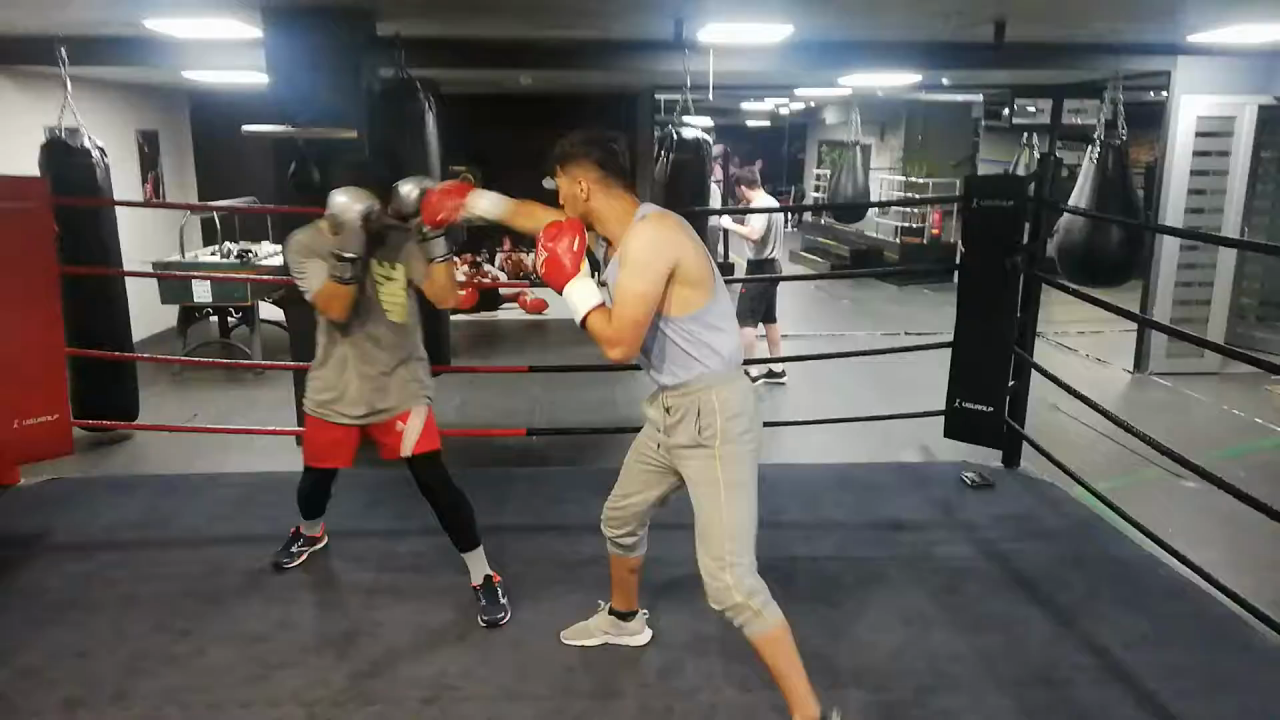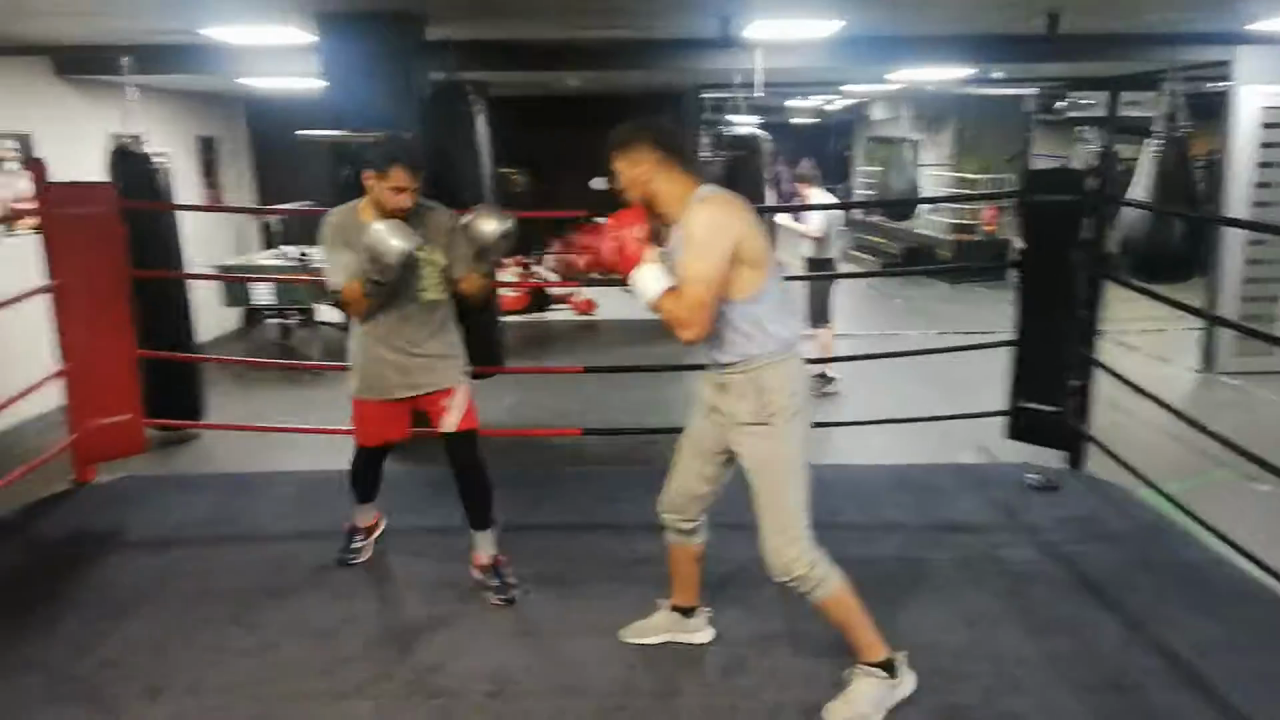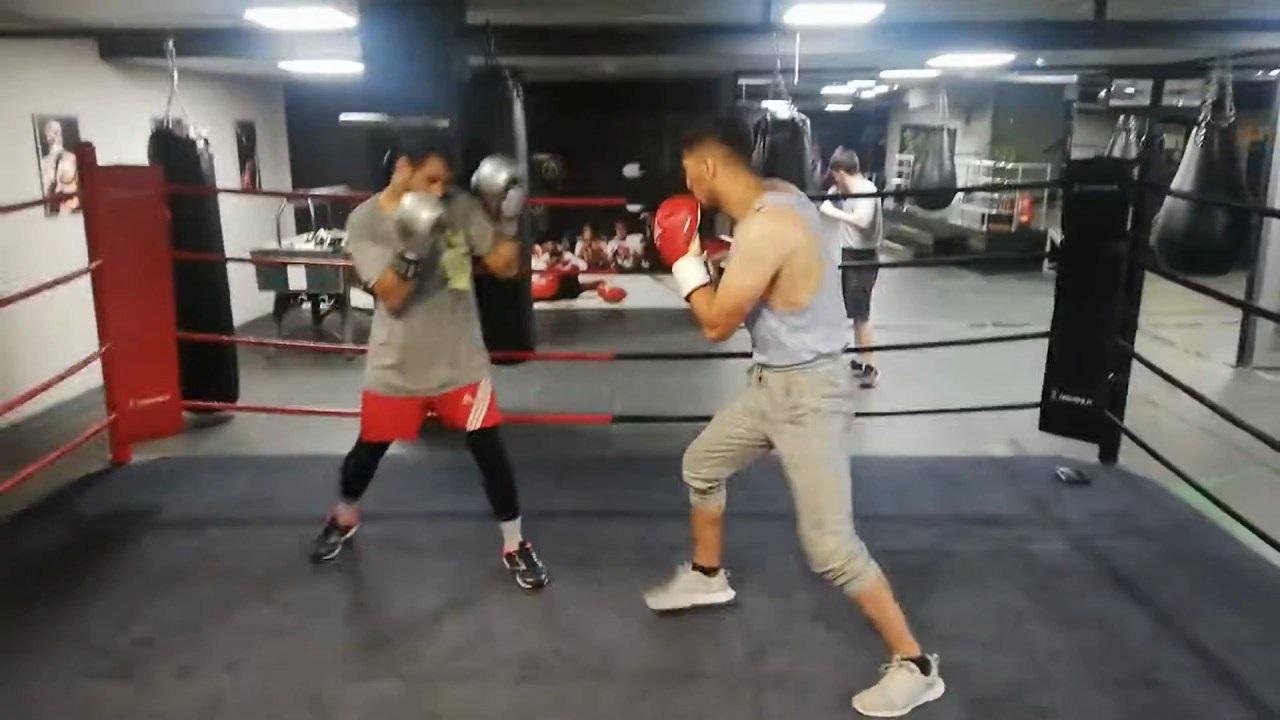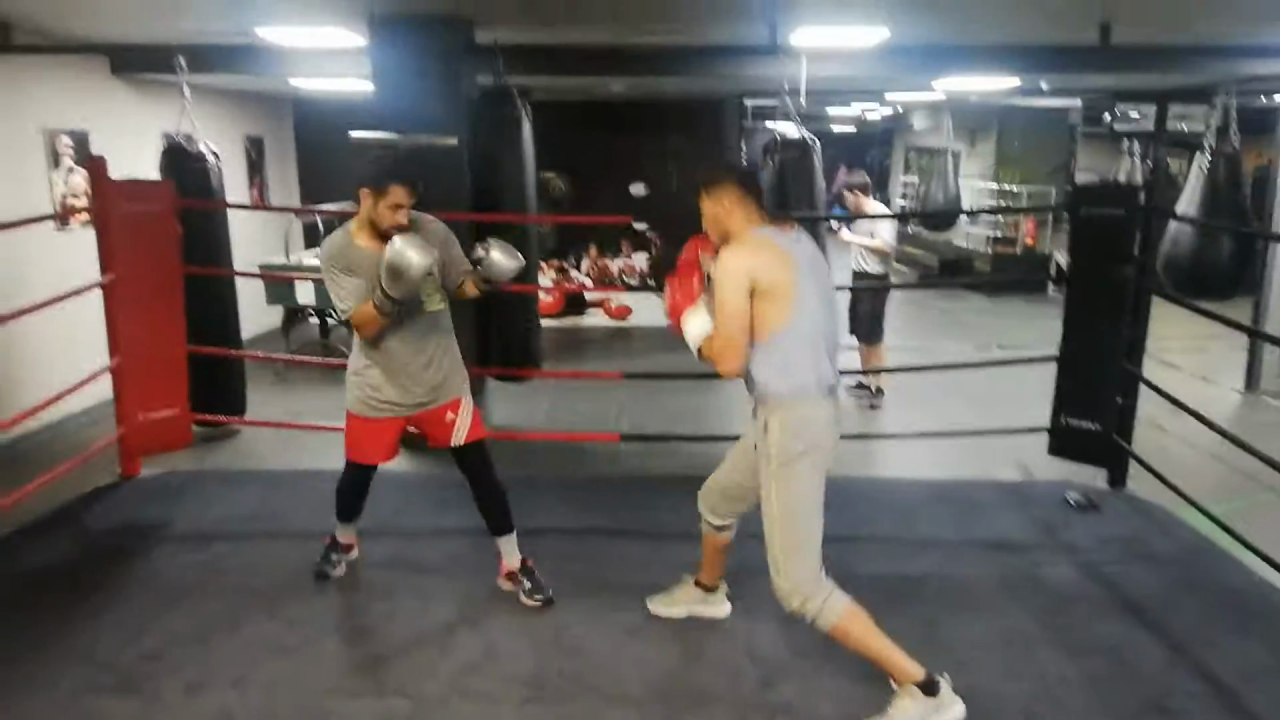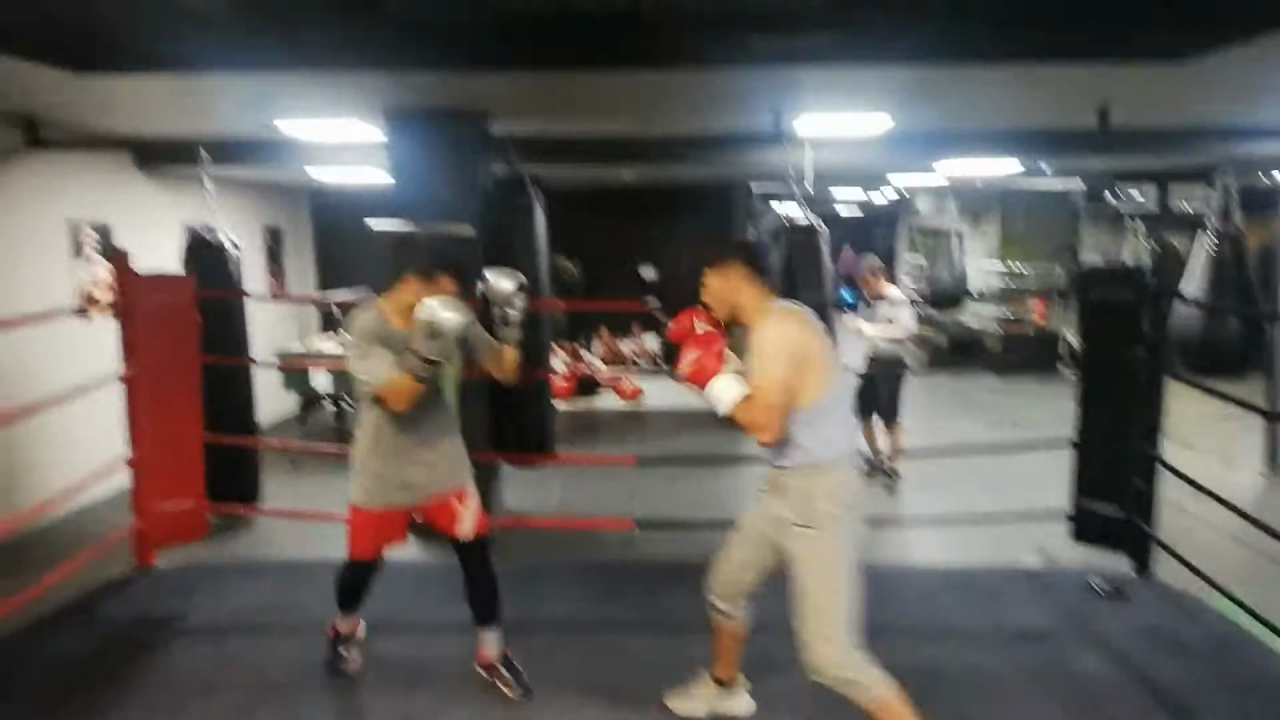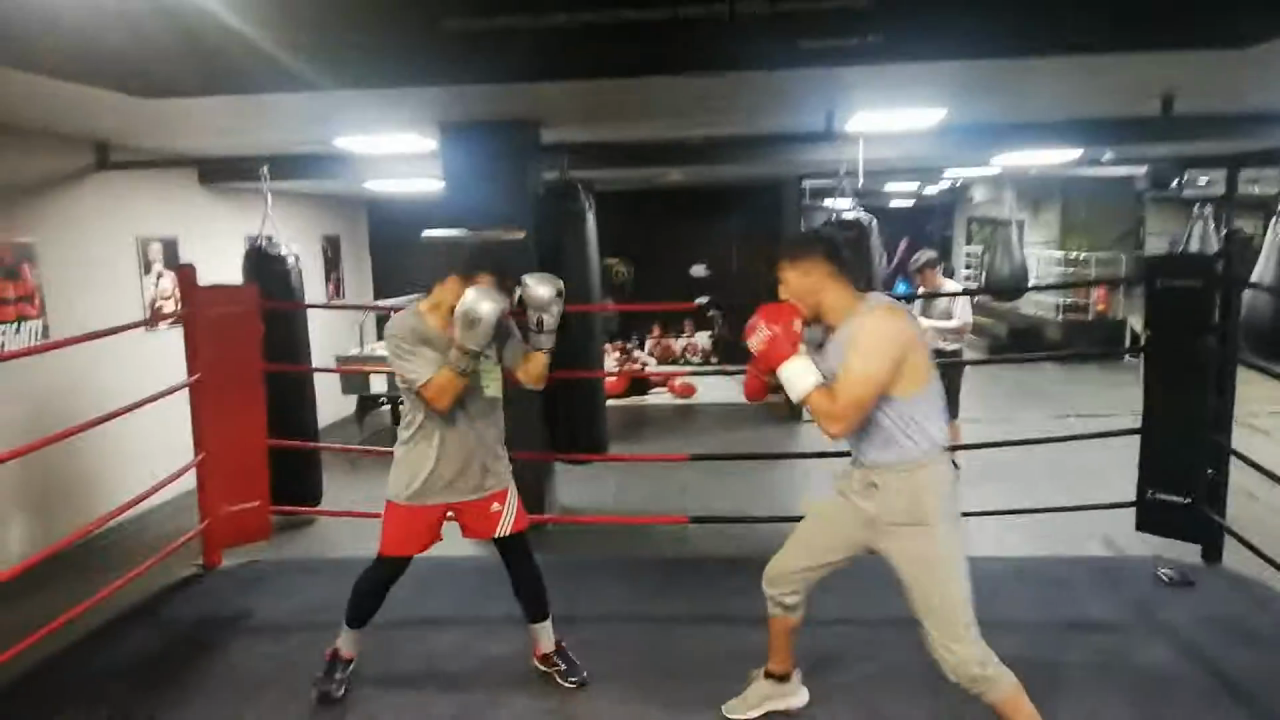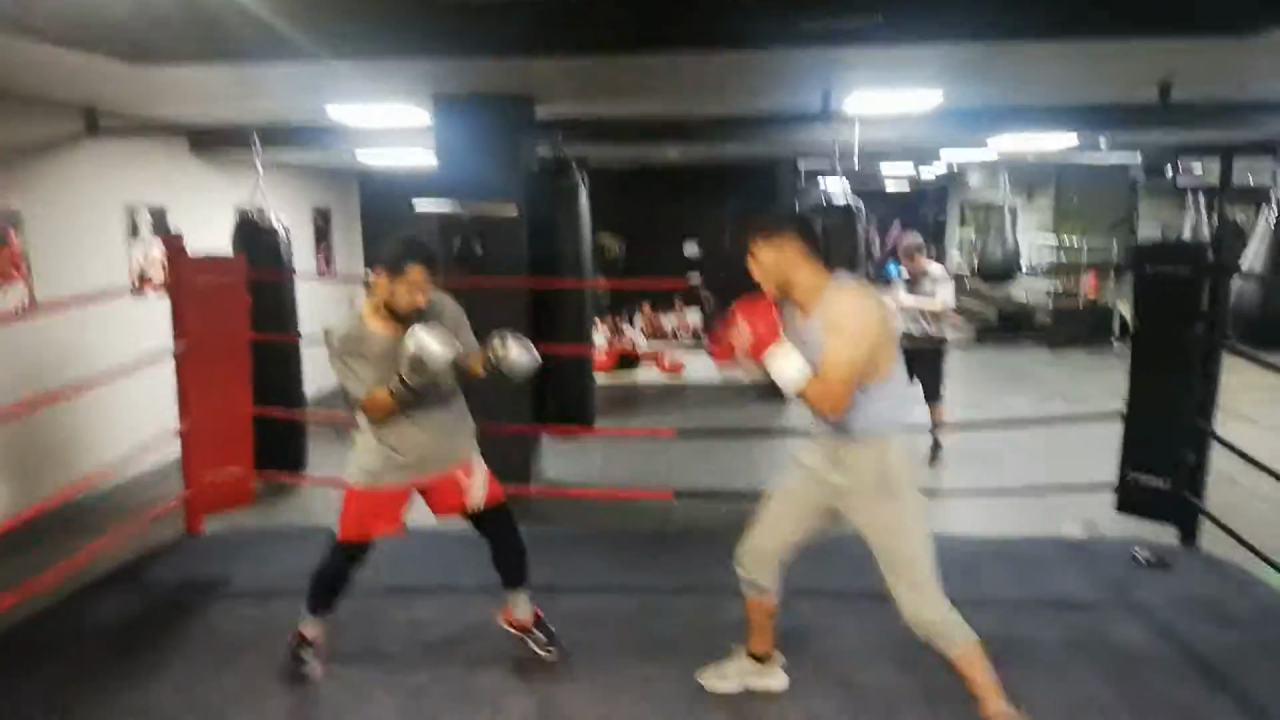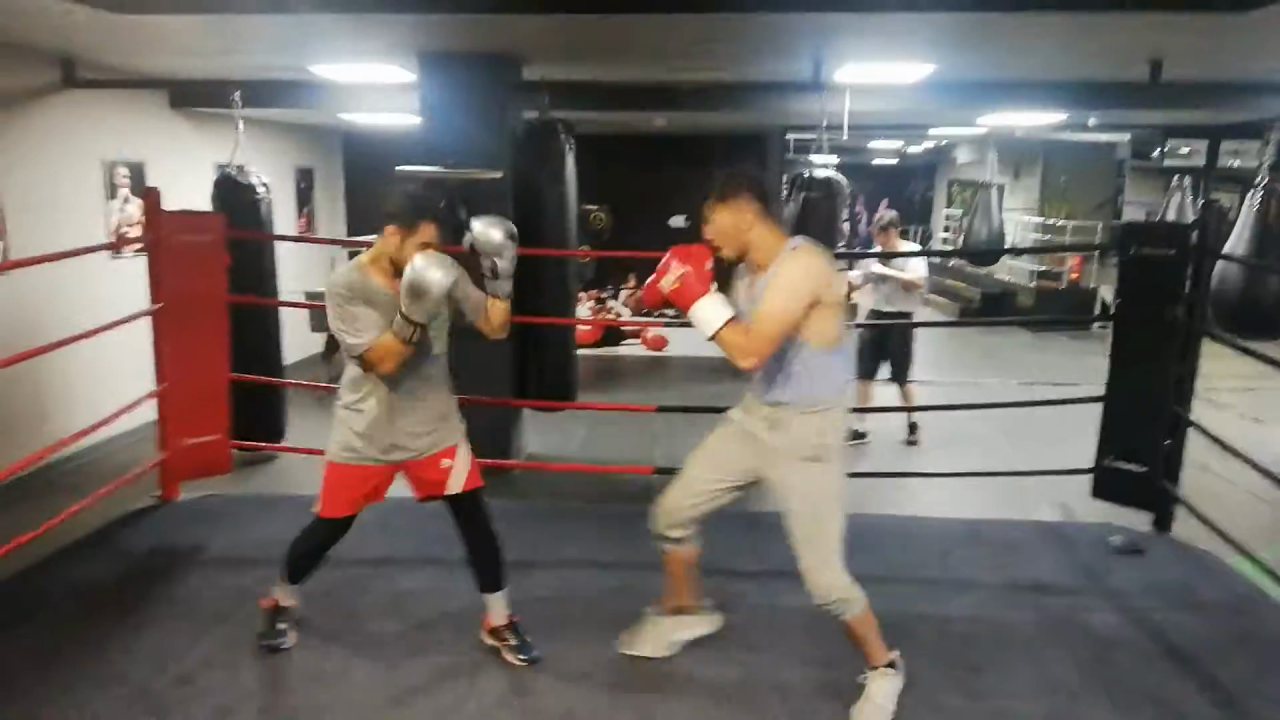
dt=0.2s
person 1, frame 1
left shoulder: (651, 237)
right shoulder: (623, 223)
left elbow: (620, 344)
right elbow: (541, 220)
left wrist: (571, 279)
right wrist: (469, 199)
left hip: (714, 411)
right hip: (672, 407)
left knee: (730, 582)
right knee: (620, 517)
right ankle: (624, 617)
person 1, frame 2
left shoulder: (708, 219)
right shoulder: (698, 208)
left elbow: (690, 325)
left wrist: (639, 266)
right wrist: (619, 249)
left hip: (766, 390)
right hip: (722, 387)
left knee: (789, 555)
right knee: (679, 506)
left ankle: (884, 667)
right ankle: (685, 612)
person 1, frame 3
left shoulder: (765, 230)
right shoulder: (778, 199)
left elbow: (717, 325)
left wrist: (684, 257)
right wrist: (712, 247)
left hip: (808, 393)
right hip: (774, 381)
left knee: (830, 544)
right knee: (702, 462)
left ankle: (915, 665)
right ankle: (706, 575)
person 1, frame 4
left shoulder: (740, 258)
right shoulder: (793, 240)
left elbow: (728, 360)
left wrist: (688, 315)
left hip: (792, 426)
right hip: (789, 417)
left knee: (799, 588)
right knee: (716, 498)
right ankle: (704, 592)
person 1, frame 5
left shoulder: (778, 331)
right shoulder: (777, 325)
left elbow: (765, 428)
right elbow: (764, 404)
left wrist: (715, 377)
right wrist: (704, 358)
left hip: (820, 495)
right hip: (785, 490)
left knee: (829, 656)
right knee: (724, 588)
person 1, frame 6
left shoulder: (880, 324)
right shoulder: (836, 328)
left elbow: (839, 420)
left wrist: (787, 356)
right wrist: (777, 363)
left hip: (915, 495)
right hip: (863, 486)
left knee: (960, 653)
right knee: (782, 576)
right ankle: (779, 679)
person 1, frame 7
left shoulder: (852, 306)
right shoulder: (793, 304)
left elbow: (830, 402)
left wrist: (771, 347)
right wrist: (752, 344)
left hip: (880, 463)
right hip: (824, 457)
left knee: (924, 609)
right knee: (753, 559)
right ankle: (760, 660)
person 1, frame 8
left shoulder: (804, 266)
right shoulder: (751, 264)
left elbow: (749, 353)
right elbow: (738, 319)
left wrist: (699, 293)
right wrist: (676, 287)
left hip: (810, 430)
right hip: (754, 417)
left knee: (825, 579)
right knee: (672, 513)
left ankle: (882, 667)
right ankle: (686, 611)
person 2, frame 1
left shoulder: (402, 236)
right shoulder: (306, 243)
left elbow: (446, 298)
right elbow: (334, 311)
left wrist: (433, 236)
right wrist: (347, 249)
left hip: (399, 384)
right hip: (336, 388)
left knee: (434, 479)
right knee: (318, 473)
left ankle: (483, 577)
right ankle: (309, 531)
person 2, frame 2
left shoulder: (440, 221)
right shoulder: (339, 226)
left elbow: (473, 290)
right elbow: (353, 304)
left wrist: (486, 257)
right wrist: (378, 271)
left hip: (439, 362)
right hip: (378, 369)
left knee: (465, 455)
right knee: (371, 453)
left ankle: (487, 557)
right ankle: (366, 520)
person 2, frame 3
left shoulder: (461, 208)
right shoulder: (366, 221)
left elbow: (505, 267)
right elbow: (391, 297)
left wrist: (507, 218)
right wrist: (408, 248)
left hip: (461, 360)
right hip: (396, 363)
left knee: (489, 450)
right knee: (369, 449)
left ankle: (515, 545)
right ankle: (343, 519)
person 2, frame 4
left shoulder: (431, 230)
right shoulder: (338, 252)
left elbow: (464, 287)
right elbow: (366, 328)
left wrist: (487, 275)
right wrist: (392, 286)
left hip: (441, 376)
right hip: (376, 386)
left knee: (477, 466)
right knee: (359, 470)
left ankle: (513, 562)
right ankle: (342, 540)
person 2, frame 5
left shoulder: (454, 319)
right shoulder: (365, 329)
left elbow: (506, 370)
right elbow: (398, 399)
left wrist: (509, 319)
right wrist: (432, 347)
left hip: (445, 468)
right hip: (382, 475)
left knee: (476, 556)
right knee: (363, 563)
left ankle: (492, 655)
right ankle: (347, 627)
person 2, frame 6
left shoulder: (494, 323)
right shoulder: (405, 329)
left elbow: (534, 378)
right elbow: (441, 398)
left wrist: (543, 324)
right wrist: (466, 347)
left hip: (485, 468)
right hip: (423, 473)
left knee: (520, 555)
right knee: (388, 566)
left ankle: (547, 649)
right ankle: (343, 652)
person 2, frame 7
left shoulder: (443, 309)
right shoulder: (348, 337)
left elbow: (474, 363)
right elbow: (374, 409)
left wrist: (501, 355)
right wrist: (409, 377)
left hip: (450, 447)
right hip: (383, 458)
left knee: (501, 526)
right knee: (346, 551)
left ankle: (521, 615)
right ankle: (308, 633)
person 2, frame 8
left shoulder: (443, 272)
right shoulder: (346, 288)
left elbow: (494, 326)
right elbow: (384, 361)
left wrist: (500, 270)
right wrist: (415, 310)
left hip: (435, 426)
right hip: (365, 433)
left knee: (474, 519)
right knee: (328, 527)
left ankle: (498, 622)
right ankle: (282, 601)
person 3, frame 1
left shoulder: (760, 206)
right shoulder: (773, 203)
left elbow: (754, 234)
left wrist: (729, 224)
left hip: (759, 267)
right hip: (771, 266)
left knee: (746, 319)
right knee: (769, 319)
left ankle: (748, 371)
right ankle: (776, 369)
person 3, frame 2
left shoulder: (820, 204)
right shoulder: (828, 201)
left elbow: (814, 232)
left wrist: (786, 222)
left hip: (820, 266)
right hip: (822, 264)
left knee: (819, 321)
right knee: (821, 319)
left ankle: (827, 375)
right ankle: (826, 370)
person 3, frame 3
left shoulder: (866, 191)
right shoulder: (854, 191)
left elbow: (861, 222)
left wrist: (833, 212)
right wrist: (834, 201)
left hip: (862, 259)
right hip: (851, 256)
left knee: (860, 314)
right knee: (854, 312)
left ankle: (870, 367)
right ankle: (860, 360)
person 3, frame 4
left shoulder: (881, 214)
right shoulder: (858, 216)
left elbow: (885, 246)
left wrist: (853, 239)
right wrist: (843, 232)
left hip: (875, 282)
right hip: (859, 279)
left knee: (873, 337)
right knee: (860, 334)
left ankle: (877, 388)
right ankle: (866, 381)
person 3, frame 5
left shoulder: (899, 300)
right shoulder: (870, 300)
left elbow: (907, 332)
left wrist: (874, 330)
right wrist: (858, 324)
left hip: (891, 365)
right hip: (873, 363)
left knee: (889, 420)
right knee: (862, 413)
left ankle: (893, 467)
right ankle: (877, 457)
person 3, frame 6
left shoulder: (956, 292)
right shoulder: (921, 292)
left elbow: (964, 325)
left wrist: (929, 323)
left hip: (949, 358)
left knee: (949, 414)
person 3, frame 7
left shoulder: (939, 276)
right shoulder: (904, 276)
left elbow: (945, 307)
right elbow: (897, 302)
left wrist: (911, 301)
right wrist: (895, 301)
left hip: (931, 342)
right hip: (908, 339)
left knee: (932, 398)
left ankle: (936, 442)
person 3, frame 8
left shoulder: (913, 252)
right shoulder: (873, 255)
left elbow: (919, 281)
right elbow: (856, 283)
left wrist: (886, 272)
right wrist: (852, 279)
left hip: (900, 319)
right hip: (874, 317)
left knee: (901, 377)
right knee: (864, 375)
left ankle: (912, 422)
right ankle: (860, 427)
